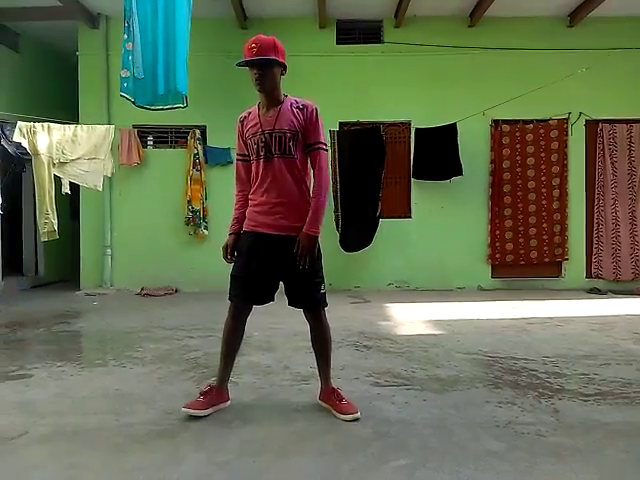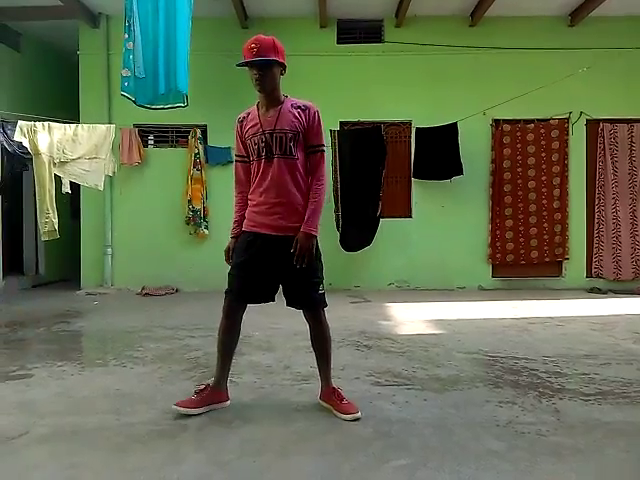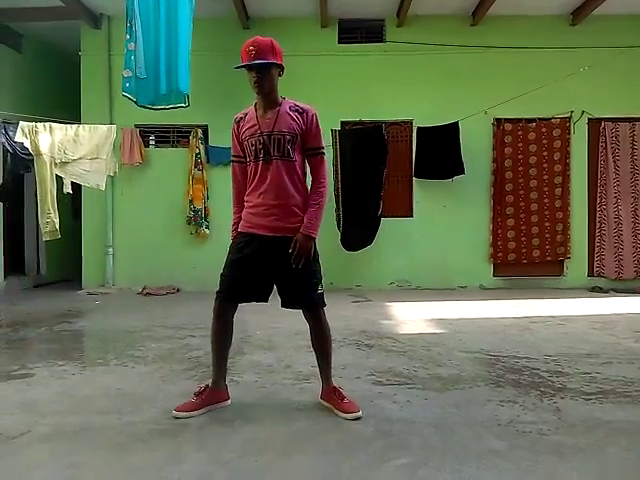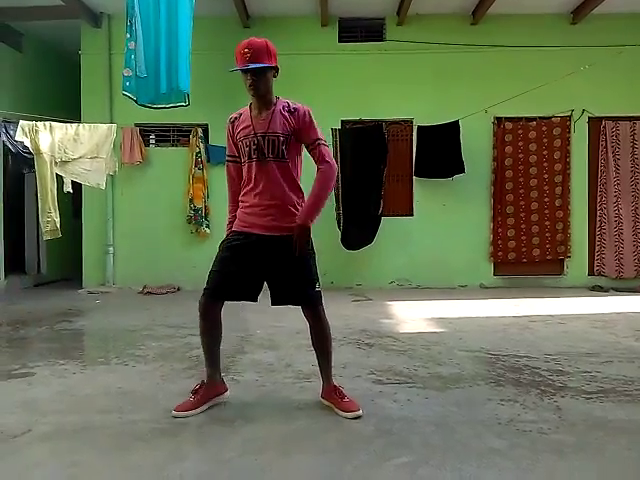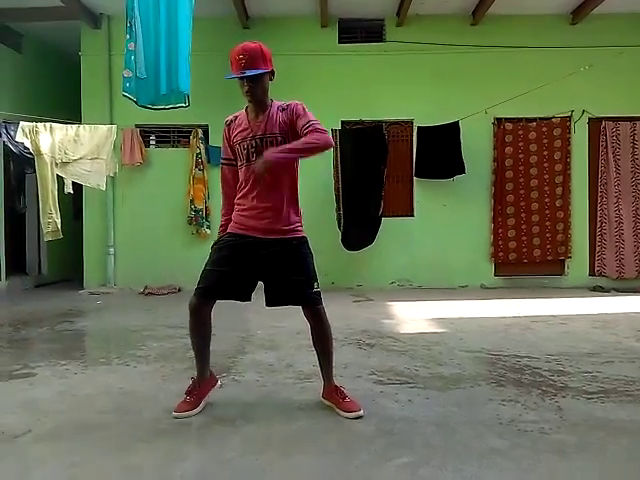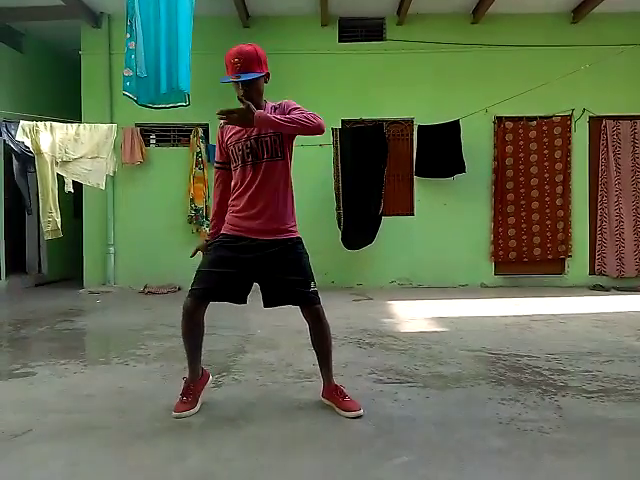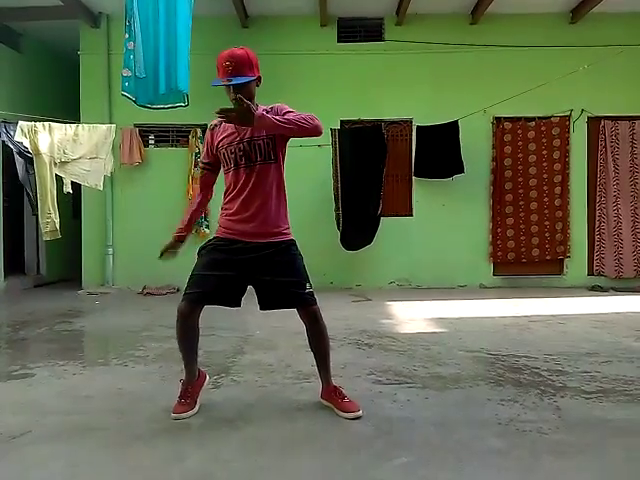
dt=0.1s
person 1, frame 1
left shoulder: (306, 111)
right shoulder: (245, 121)
left elbow: (321, 174)
right elbow: (243, 182)
left wrist: (312, 229)
right wrist: (235, 230)
left hip: (298, 233)
right hip: (256, 232)
left knee: (314, 310)
right knee: (238, 308)
left ankle: (327, 389)
right ankle: (220, 388)
person 1, frame 2
left shoulder: (306, 113)
right shoulder: (244, 122)
left elbow: (319, 177)
right elbow: (242, 183)
left wrist: (310, 229)
right wrist: (235, 232)
left hip: (297, 233)
right hip: (254, 233)
left knee: (314, 311)
right knee: (233, 306)
left ankle: (327, 389)
right ankle: (218, 387)
person 1, frame 3
left shoulder: (304, 116)
right shoulder: (241, 123)
left elbow: (320, 178)
right elbow: (239, 184)
left wrist: (309, 230)
right wrist: (235, 232)
left hip: (295, 234)
right hip: (251, 233)
left knee: (313, 310)
right knee: (223, 305)
left ankle: (328, 388)
right ankle: (217, 387)
person 1, frame 4
left shoulder: (296, 114)
right shoulder: (235, 123)
left elbow: (327, 166)
right elbow: (235, 183)
left wrist: (304, 218)
right wrist: (232, 226)
left hip: (290, 233)
right hip: (245, 233)
left knee: (313, 308)
right knee: (208, 302)
left ankle: (329, 387)
right ankle: (213, 382)
person 1, frame 5
left shoulder: (292, 112)
right shoulder: (232, 126)
left elbow: (324, 139)
left wrist: (273, 157)
right wrist: (224, 229)
left hip: (286, 235)
right hip: (240, 234)
left knee: (314, 308)
right knee: (198, 303)
left ankle: (330, 387)
right ankle: (203, 378)
person 1, frame 6
left shoulder: (282, 111)
right shoulder: (225, 126)
left elbow: (317, 125)
left wrist: (258, 119)
right wrist: (212, 230)
left hip: (281, 238)
right hip: (234, 237)
left knee: (313, 308)
right knee: (192, 306)
left ankle: (330, 386)
right ankle: (196, 377)
person 1, frame 7
left shoulder: (276, 115)
right shoulder: (216, 129)
left elbow: (314, 126)
right elbow: (204, 186)
left wrist: (256, 118)
right wrist: (182, 232)
left hip: (275, 240)
right hip: (228, 240)
left knee: (310, 310)
right knee: (187, 309)
left ankle: (329, 387)
right ankle: (192, 379)
